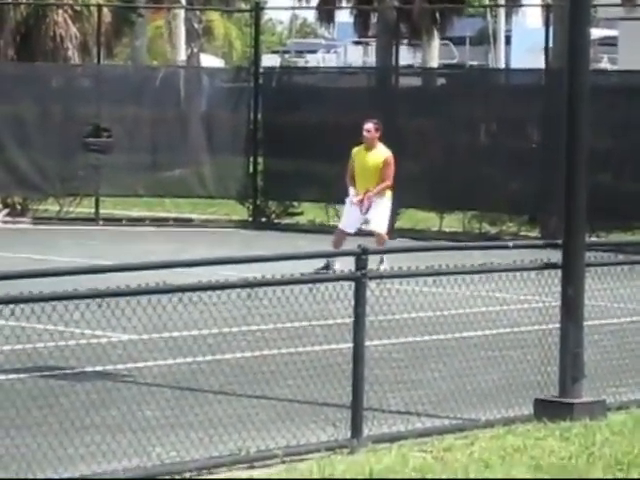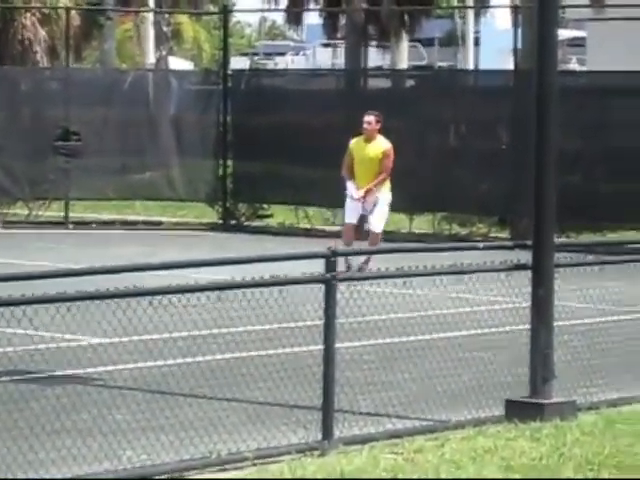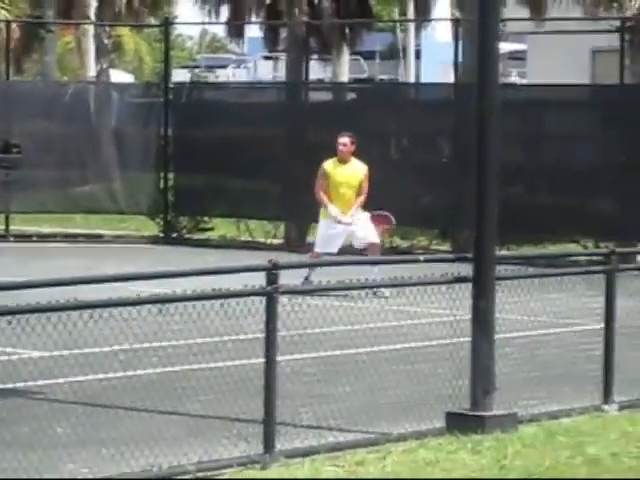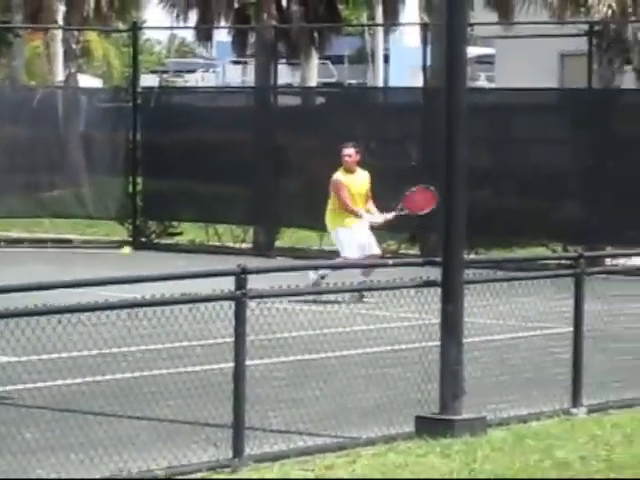
dt=0.2s
person 1, frame 1
left shoulder: (386, 155)
right shoulder: (356, 152)
left elbow: (388, 182)
right elbow: (350, 175)
left wrist: (369, 195)
right wrist: (352, 192)
left hip: (379, 198)
right hip: (357, 198)
left knee: (378, 231)
right knee: (341, 230)
left ankle: (383, 263)
right ankle: (330, 263)
person 1, frame 2
left shoulder: (386, 147)
right shoulder: (354, 143)
left elbow: (384, 174)
right elbow: (346, 168)
left wrist: (366, 189)
right wrist: (350, 185)
left hip: (378, 192)
right hip: (356, 191)
left knee: (375, 230)
right knee: (349, 225)
left ankle: (367, 261)
right ankle: (347, 262)
person 1, frame 3
left shoulder: (362, 168)
right shoulder: (327, 167)
left elbow: (362, 196)
right elbow: (319, 192)
left wrist: (351, 214)
right wrist: (331, 209)
left hip: (354, 215)
right hip: (331, 216)
left knee: (374, 243)
right knee: (320, 251)
right ankle: (308, 278)
person 1, frame 4
left shoulder: (365, 175)
right shoulder: (338, 179)
left elbow: (368, 200)
right elbow: (347, 206)
left wrist: (376, 214)
right wrist: (366, 217)
left hip: (360, 224)
right hip: (340, 224)
left knee: (374, 256)
right knee: (350, 257)
right ankle: (320, 274)
